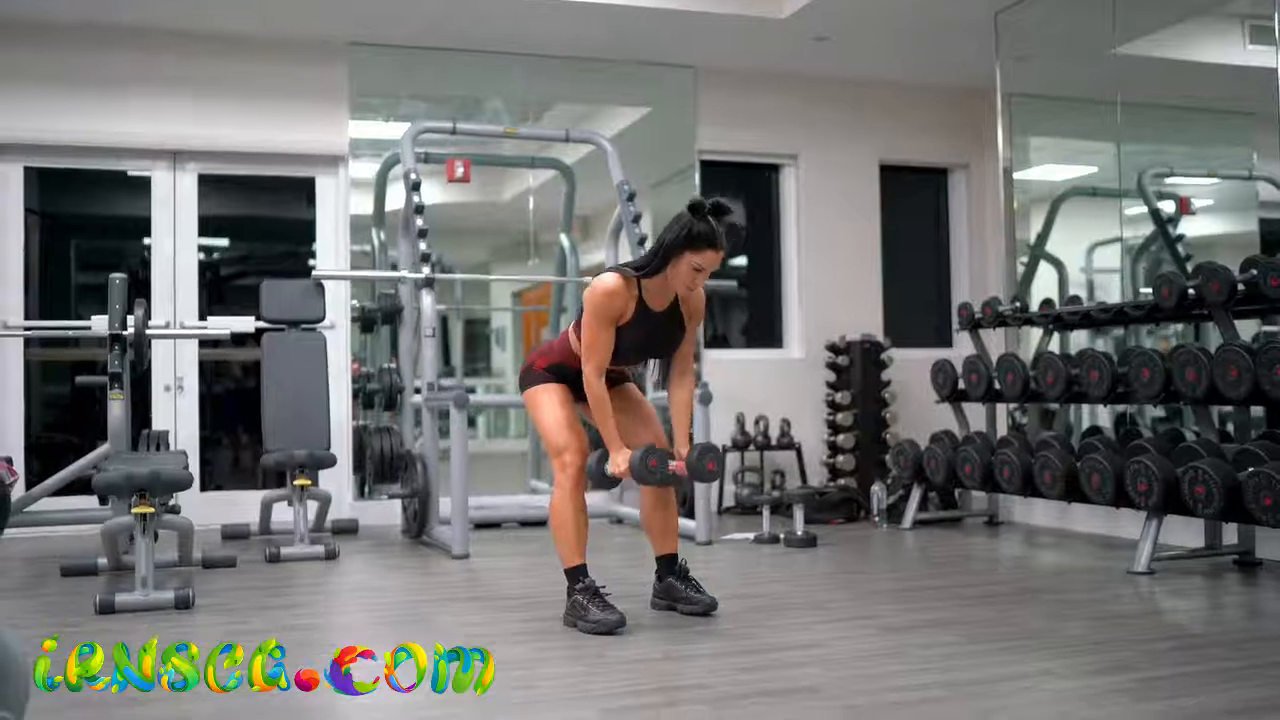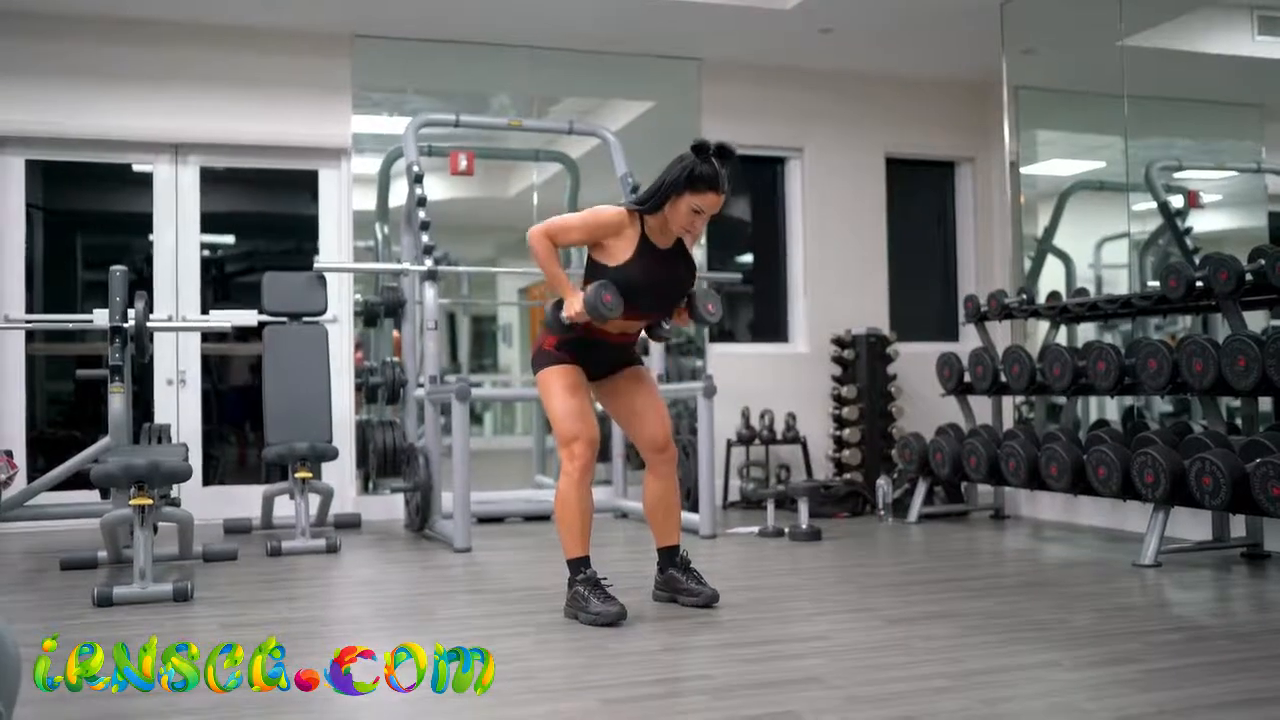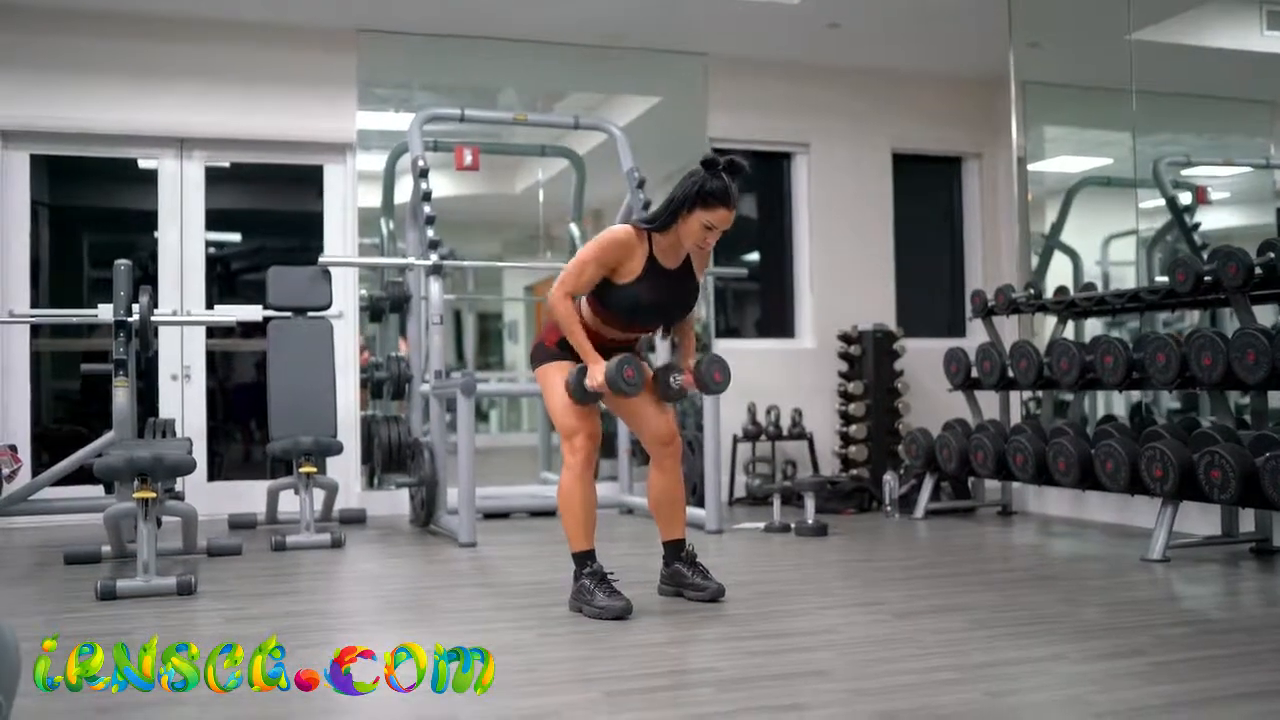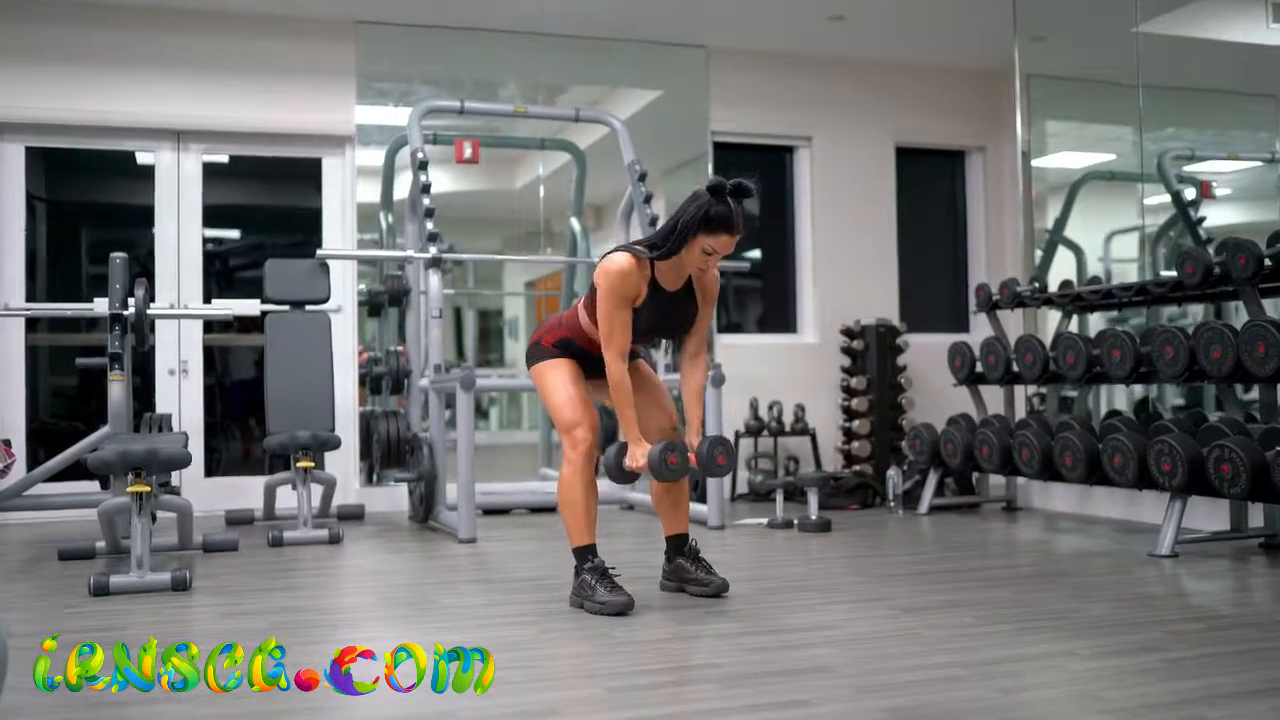
dt=0.5s
person 1, frame 1
left shoulder: (692, 300)
right shoulder: (611, 289)
left elbow: (681, 375)
right elbow: (591, 374)
left wrist: (682, 445)
right wrist: (615, 448)
left hip: (612, 378)
right hip: (553, 373)
right knee: (572, 462)
left ankle: (669, 577)
right ankle: (579, 592)
person 1, frame 2
left shoulder: (689, 234)
right shoulder: (614, 223)
right elbow: (539, 235)
left wrist: (676, 307)
right wrist: (569, 293)
left hip: (621, 353)
right hip: (567, 346)
left knee: (662, 449)
right knee: (581, 449)
left ankle: (671, 569)
right ankle: (580, 583)
person 1, frame 3
left shoulder: (698, 254)
right shoulder: (622, 241)
left elbow: (679, 309)
right elbow: (559, 296)
left wrist: (688, 360)
right wrist: (592, 362)
left hip: (622, 352)
right hip: (566, 348)
left knee: (667, 442)
right knee: (583, 442)
left ankle: (676, 562)
right ankle: (586, 577)
person 1, frame 4
left shoulder: (706, 279)
right shoulder: (623, 268)
left elbow: (695, 356)
right elbow: (614, 359)
left wrist: (694, 432)
right wrist: (634, 440)
left hip: (616, 353)
right hip: (560, 348)
left knee: (670, 439)
right knee: (582, 438)
left ankle: (679, 558)
right ankle: (587, 572)
